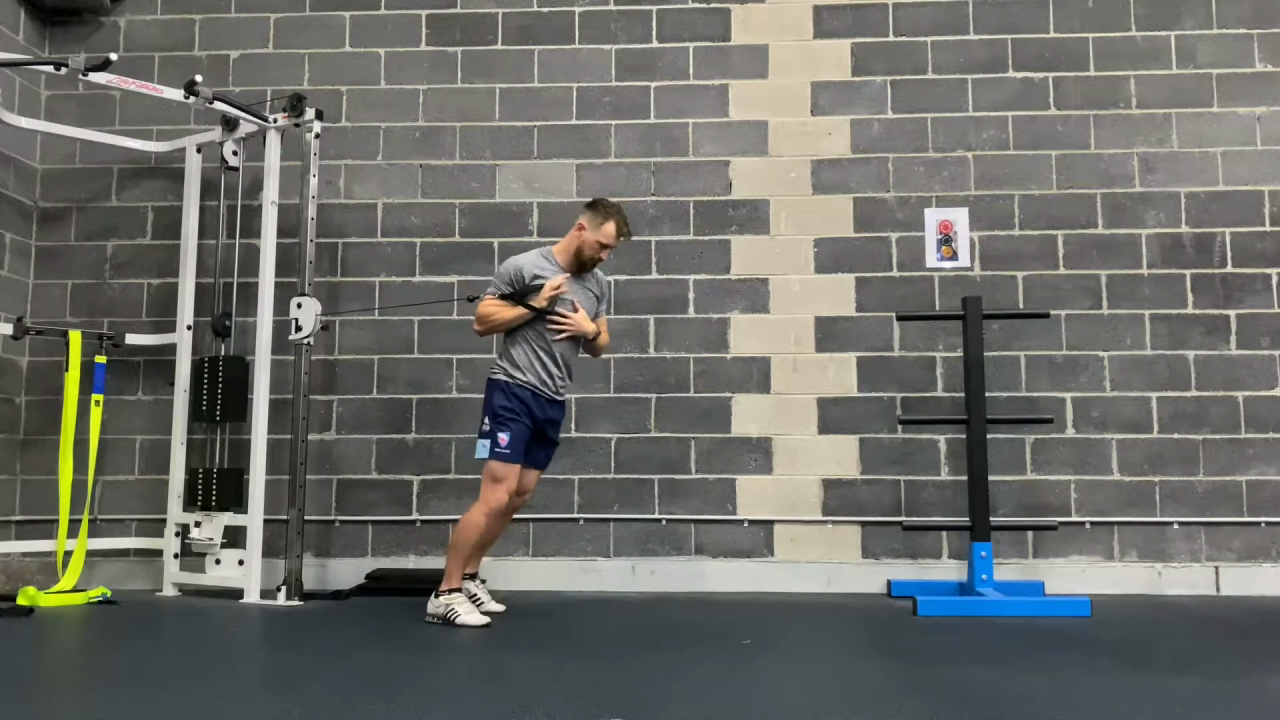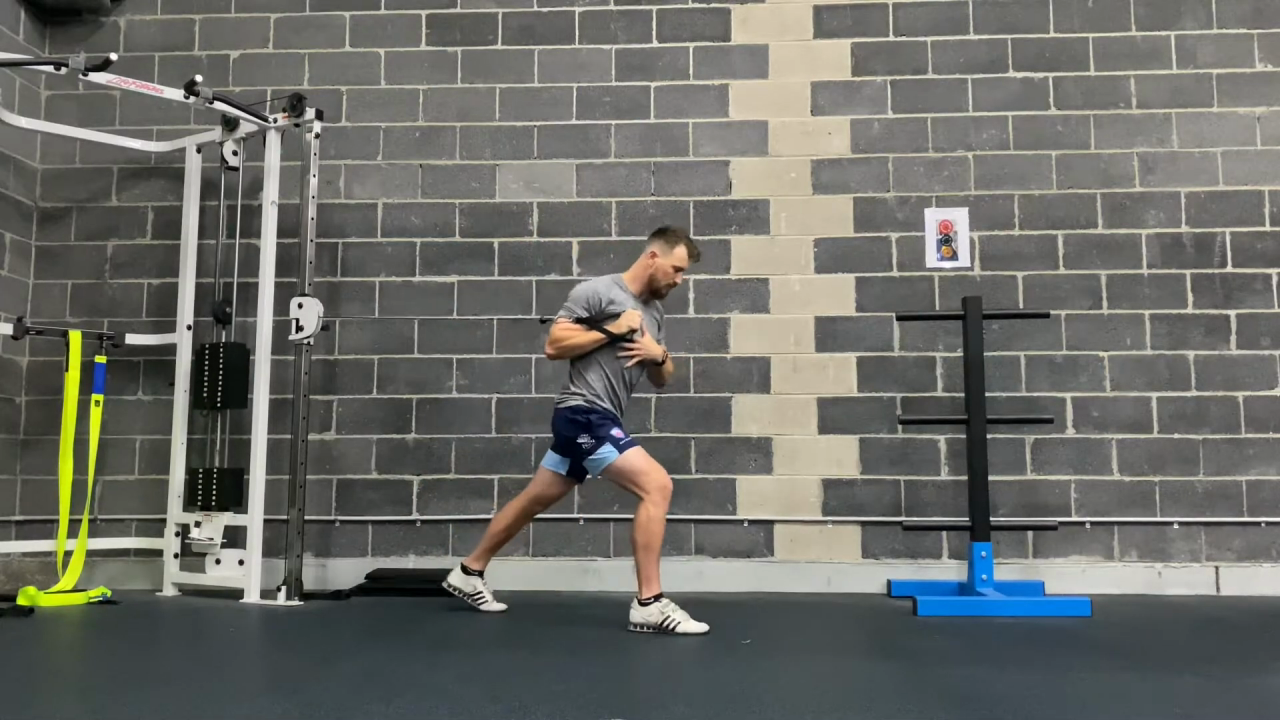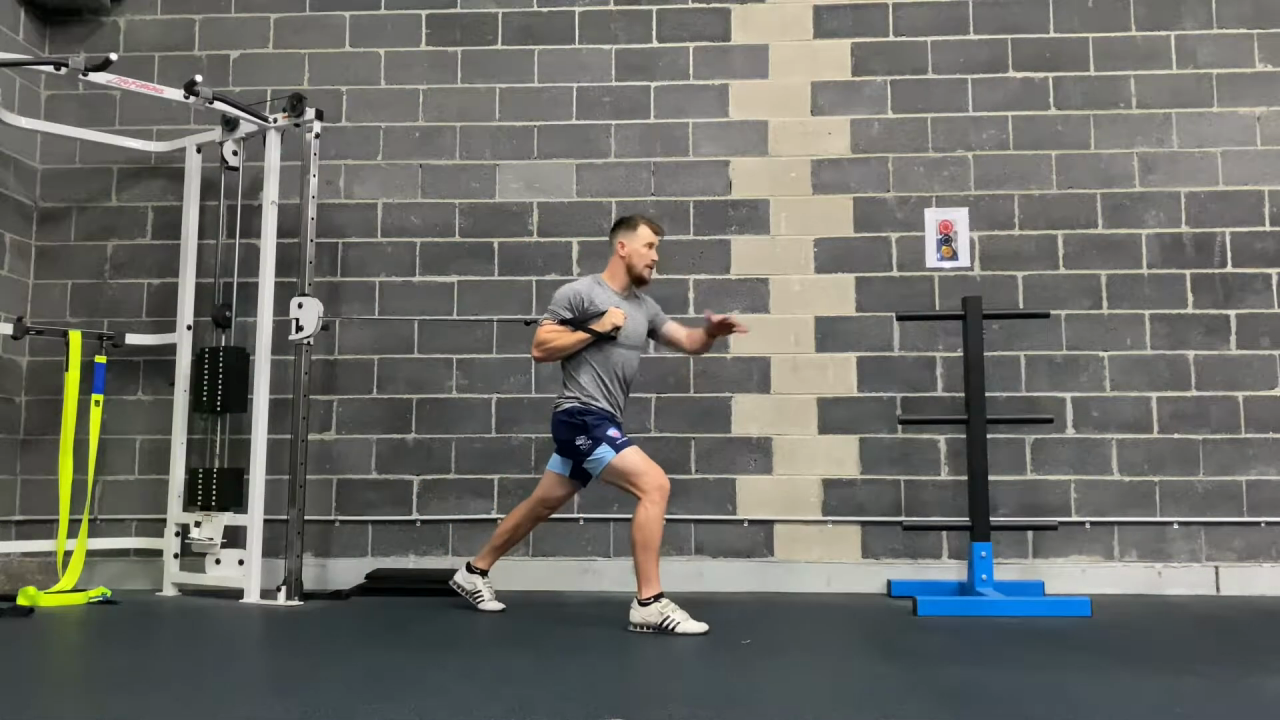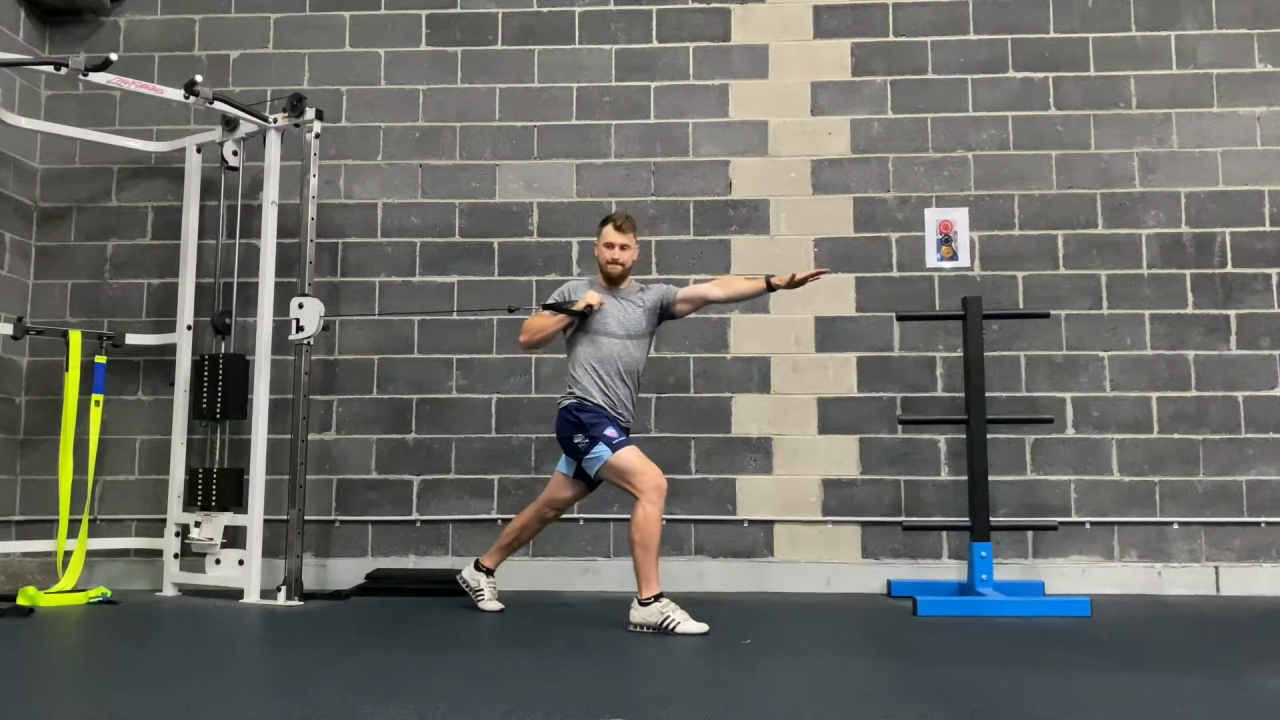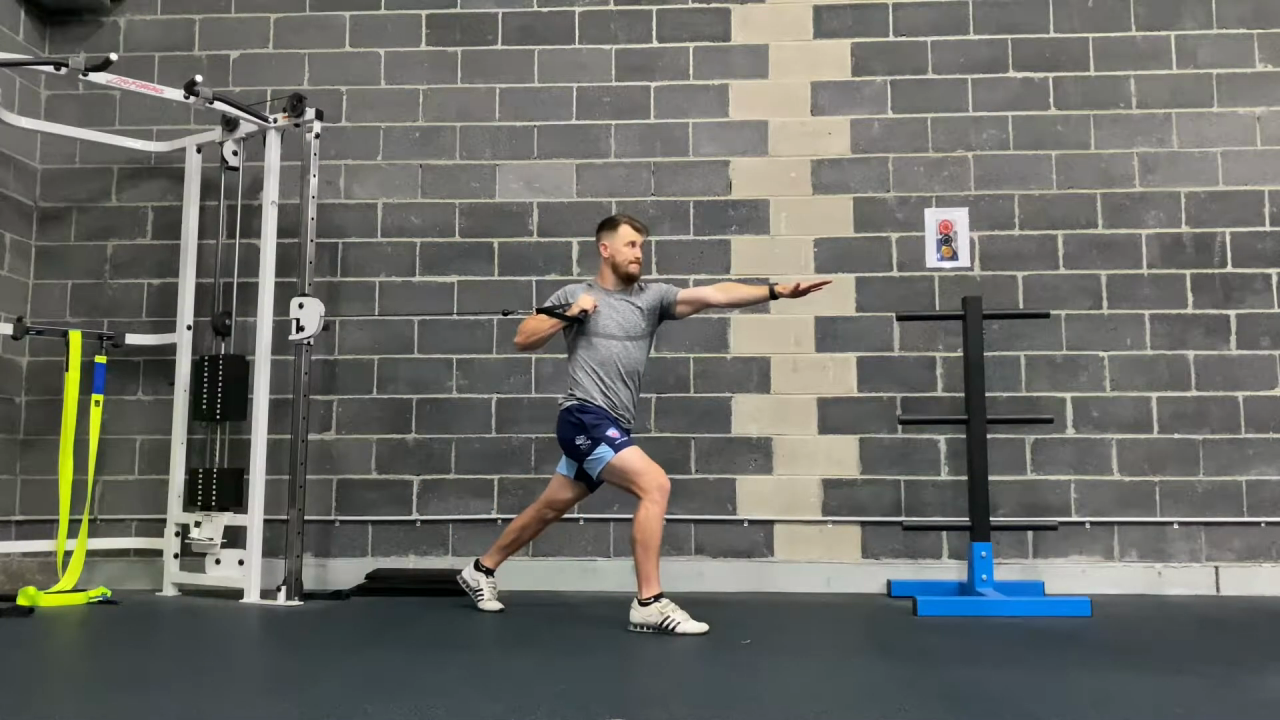
dt=1s
person 1, frame 1
left shoulder: (596, 283)
right shoulder: (522, 267)
left elbow: (599, 348)
right elbow: (482, 322)
left wrist: (592, 329)
right wrist: (535, 304)
left hip: (551, 403)
right hip: (513, 394)
left knee: (516, 498)
right knee: (495, 497)
left ankle: (467, 578)
right ankle: (447, 595)
person 1, frame 2
left shoulder: (655, 311)
right shoulder: (596, 291)
left elbow: (662, 379)
right elbow: (553, 345)
left wrist: (659, 355)
right wrist: (611, 329)
left hip: (598, 421)
right hip: (584, 415)
left knee: (535, 500)
right knee: (657, 486)
left ankle: (468, 572)
right ankle: (649, 604)
person 1, frame 3
left shoulder: (645, 305)
right shoulder: (579, 293)
left elbow: (689, 342)
right elbow: (539, 348)
left wrist: (714, 328)
right wrist: (597, 327)
left hip: (604, 423)
right hip: (583, 419)
left knee: (543, 504)
right knee: (654, 485)
left ankle: (475, 572)
right ankle: (649, 604)
person 1, frame 4
left shoulder: (654, 297)
right shoulder: (574, 290)
left elbow: (715, 290)
right elbow: (528, 337)
left wrist: (775, 282)
right wrist: (574, 311)
left hip: (611, 426)
right hip: (584, 417)
left knee: (550, 507)
right knee: (652, 485)
left ankle: (481, 570)
right ankle: (650, 604)
person 1, frame 5
left shoulder: (652, 296)
right shoulder: (572, 295)
left elbow: (715, 294)
right elbow: (522, 340)
left wrist: (776, 290)
right wrist: (570, 313)
left hip: (612, 426)
right hip: (585, 418)
left knee: (549, 507)
right knee: (655, 485)
left ankle: (481, 570)
right ankle: (649, 604)
